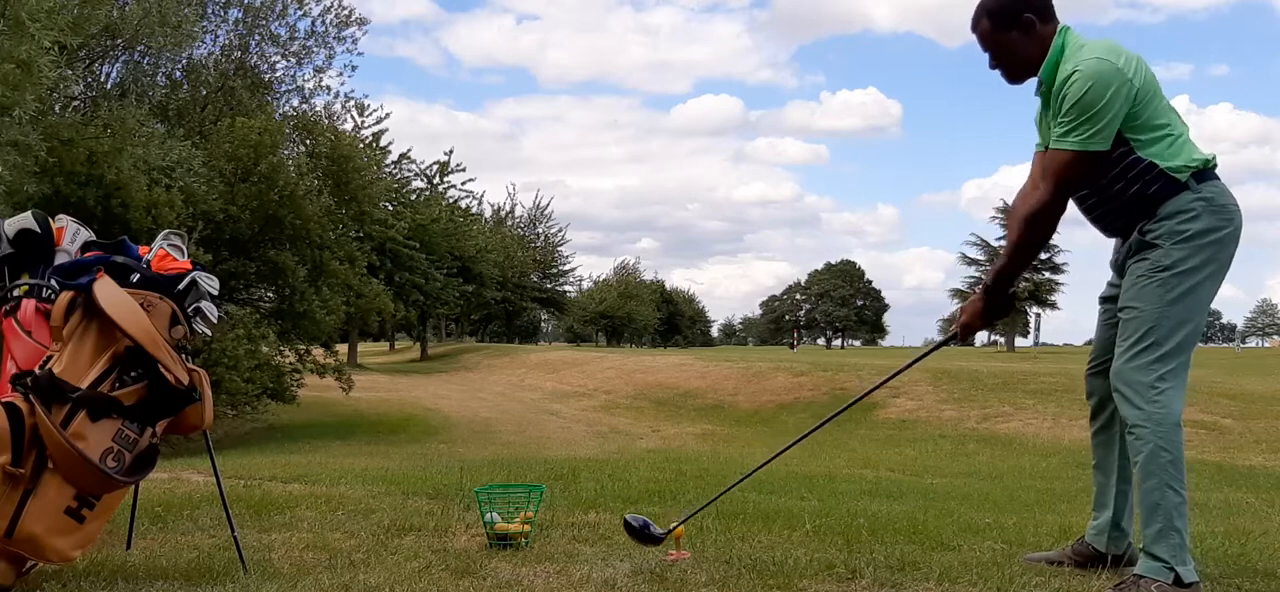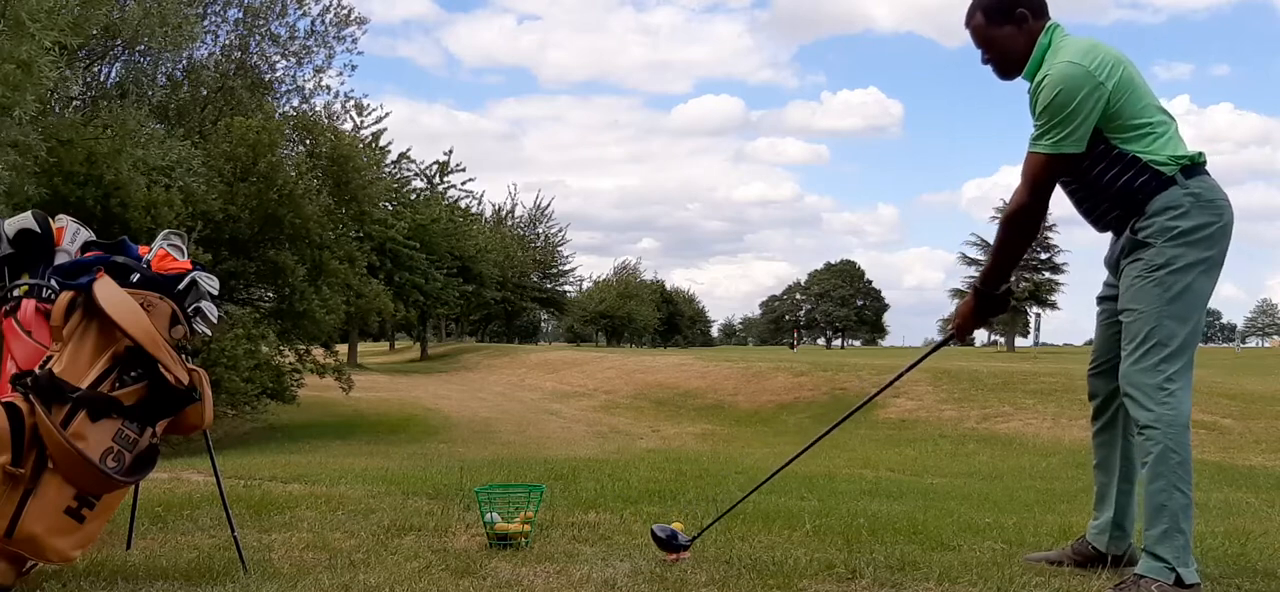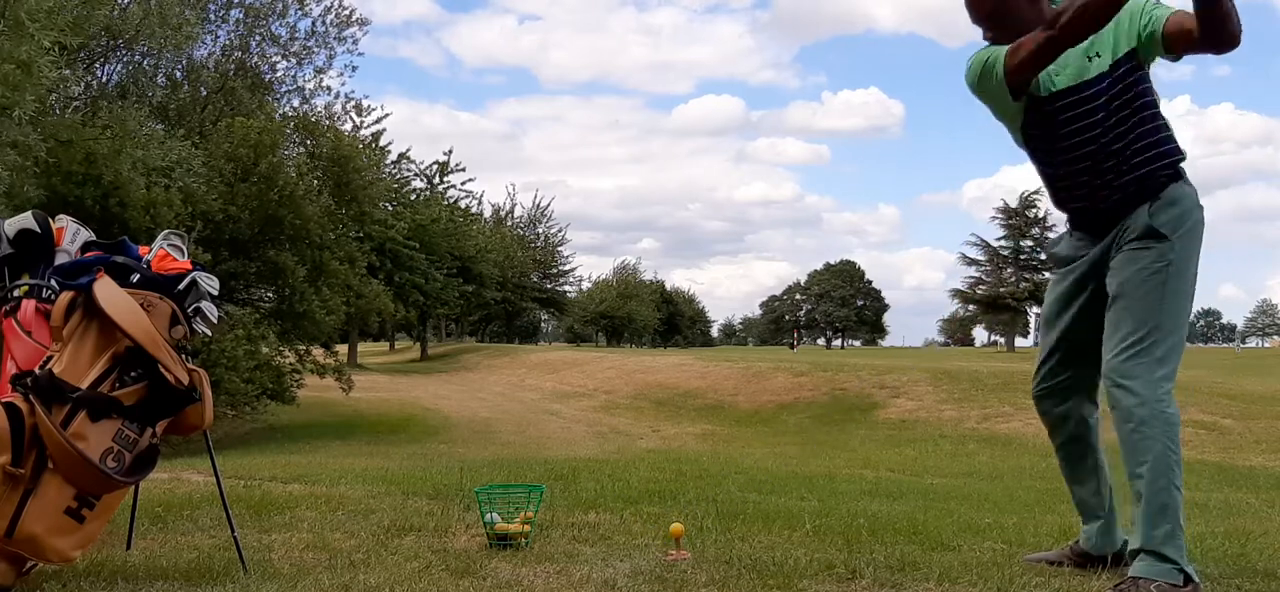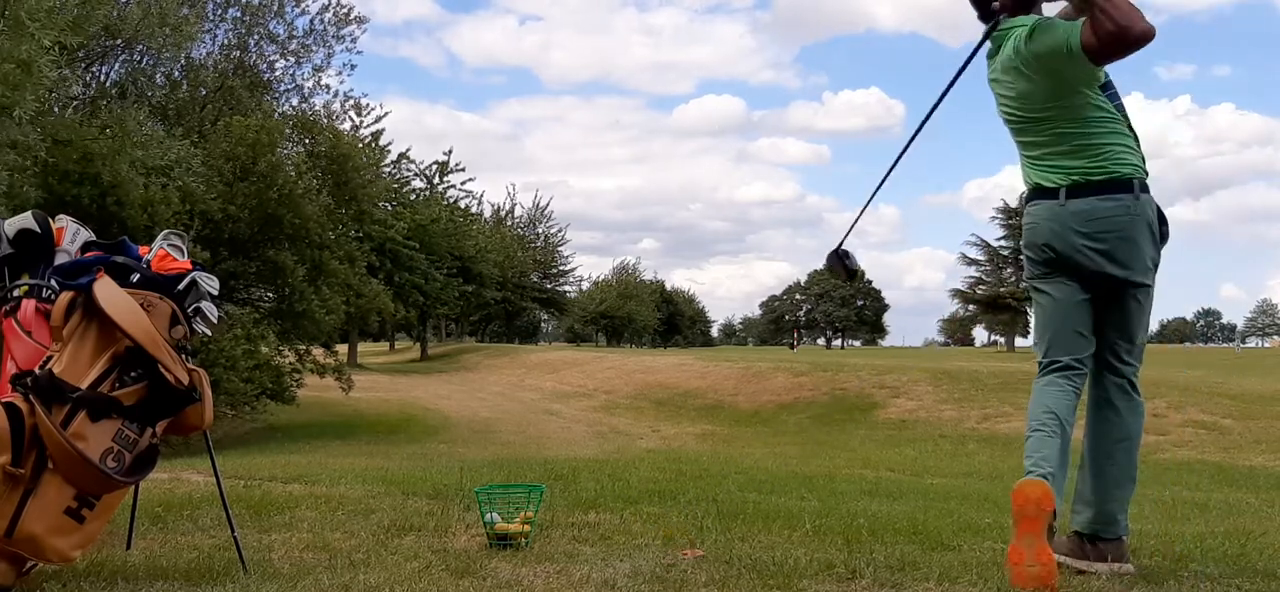
dt=1s
person 1, frame 1
left shoulder: (1093, 70)
right shoulder: (1054, 88)
left elbow: (1052, 200)
right elbow: (1033, 192)
left wrist: (993, 290)
right wrist: (1001, 283)
left hip: (1186, 221)
right hip: (1144, 233)
left knee: (1142, 382)
right knee: (1106, 379)
right ankle: (1109, 539)
person 1, frame 2
left shoulder: (1068, 72)
right shoulder: (1061, 69)
left elbow: (1029, 203)
right elbow: (1032, 198)
left wrist: (983, 291)
right wrist: (999, 282)
left hip: (1176, 218)
right hip: (1144, 228)
left knee: (1150, 383)
right knee: (1109, 381)
right ankle: (1109, 539)
person 1, frame 3
right shoulder: (987, 71)
left hip: (1158, 217)
right hip: (1085, 234)
left knee: (1134, 379)
right knee: (1057, 389)
right ankle: (1101, 539)
person 1, frame 4
left shoulder: (999, 55)
left hip: (1050, 221)
right hip: (1119, 214)
left knee: (1060, 371)
right knee: (1116, 376)
left ankle: (1037, 483)
right ankle: (1101, 533)
